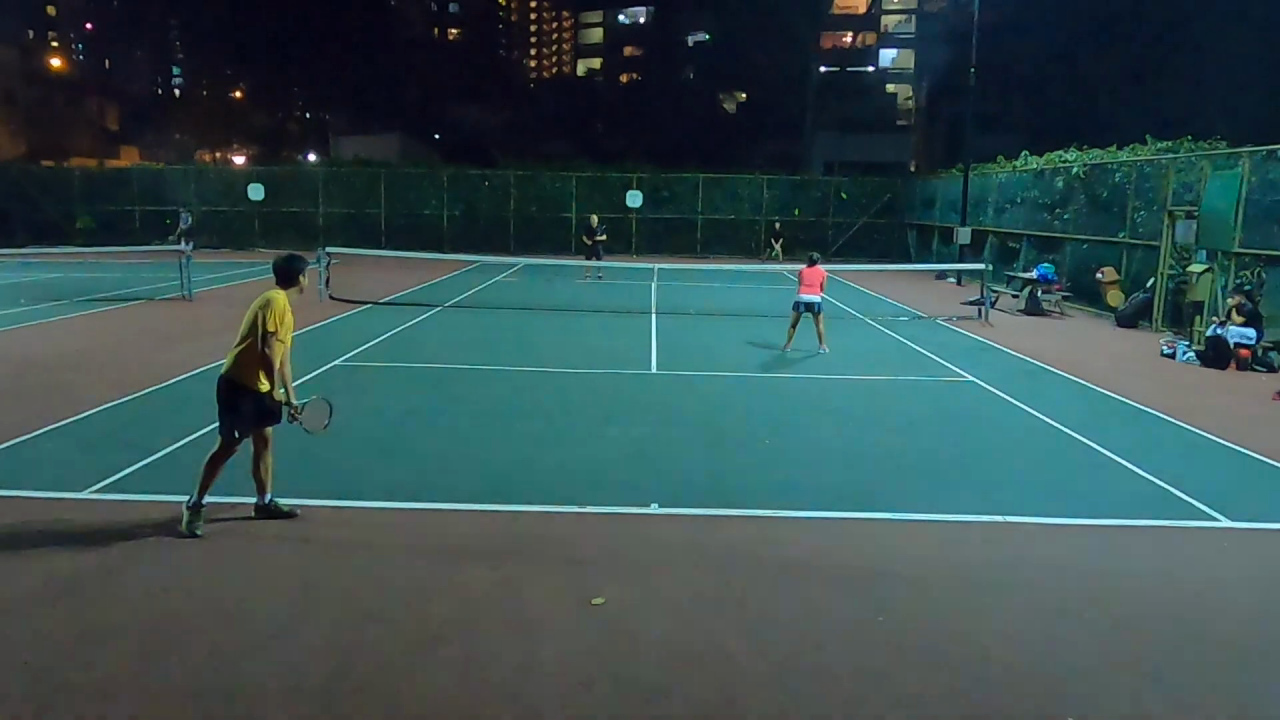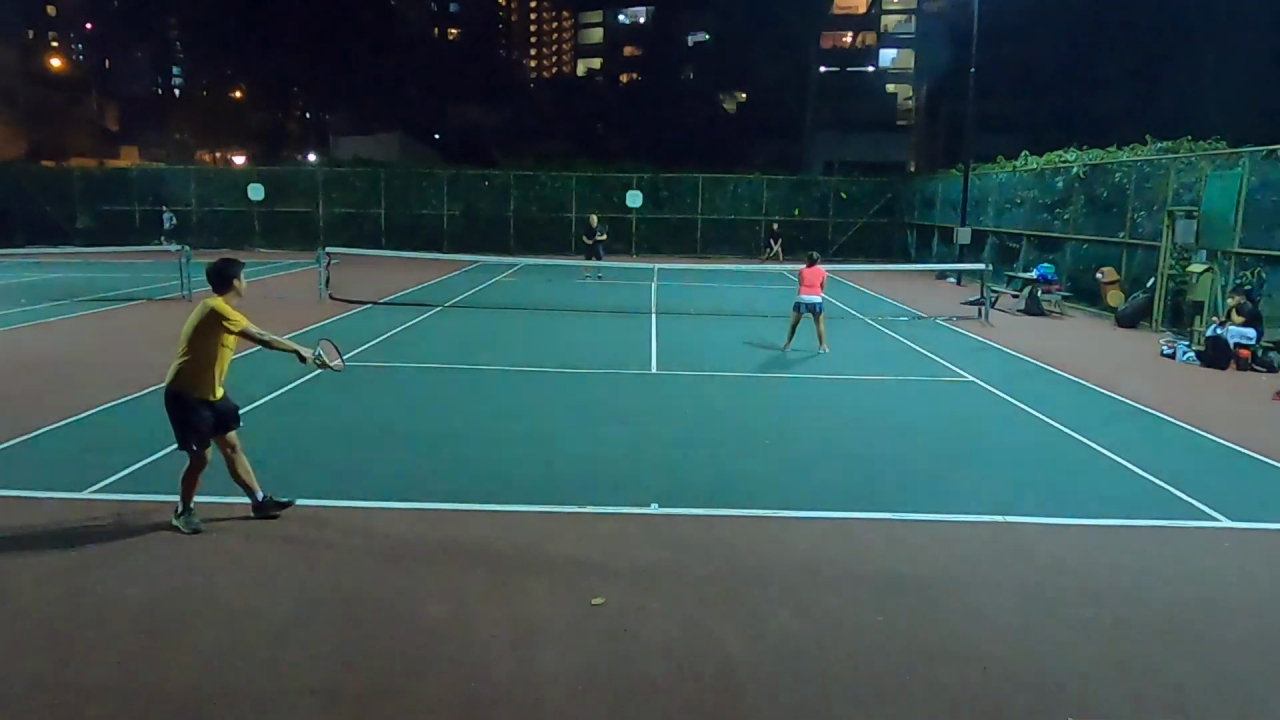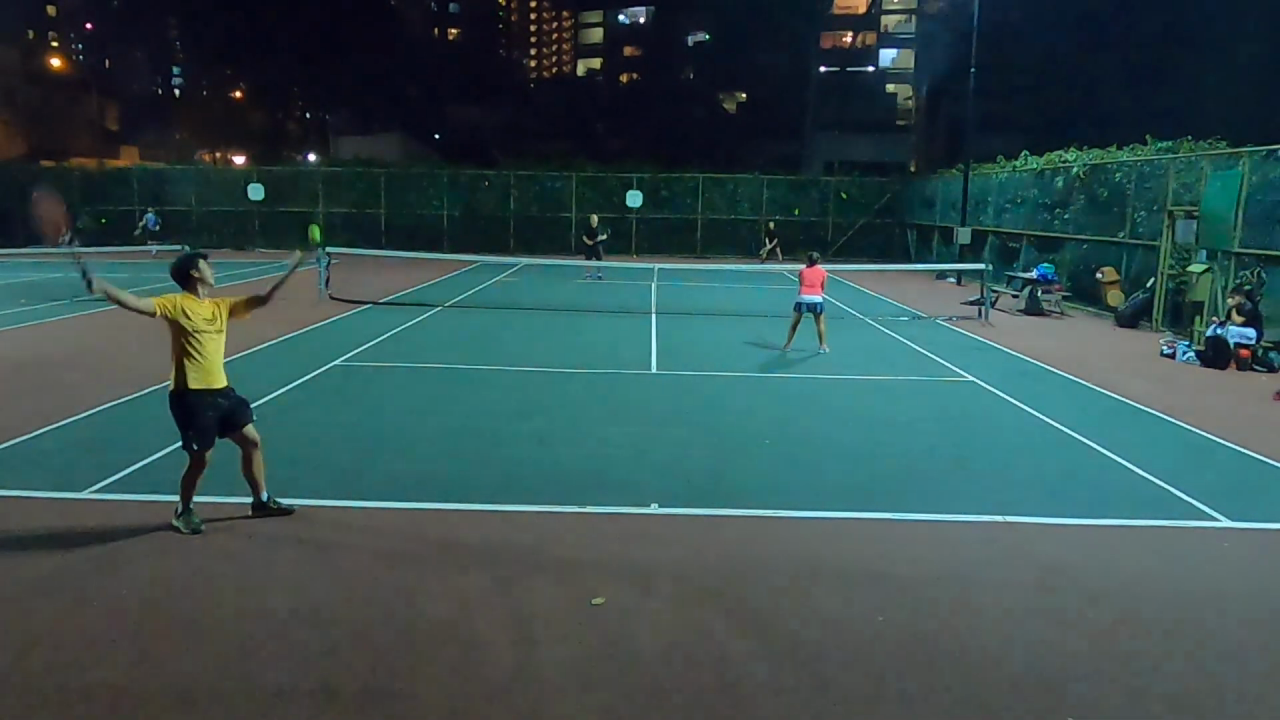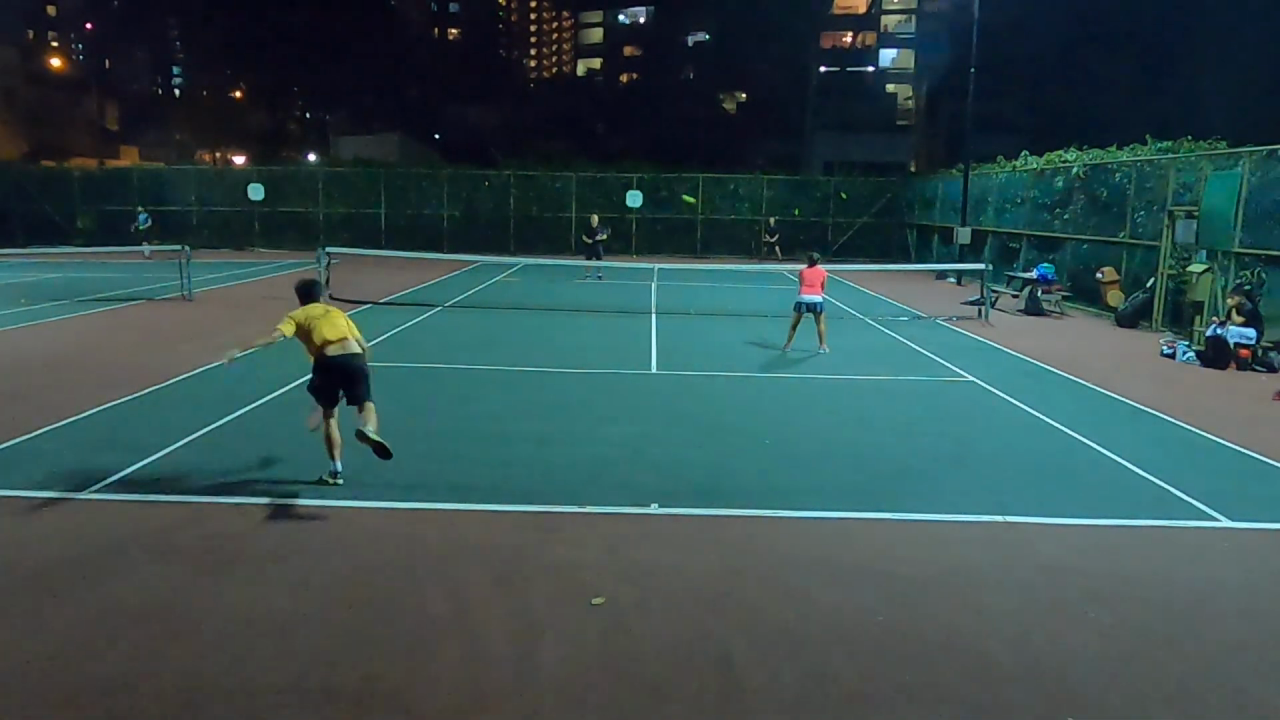
dt=1s
person 1, frame 1
left shoulder: (285, 309)
right shoulder: (274, 301)
left elbow: (282, 356)
right elbow: (267, 349)
left wrist: (289, 395)
right wrist: (275, 388)
left hip: (260, 386)
right hip: (239, 384)
left knee: (264, 442)
right knee: (228, 446)
left ankle: (264, 502)
right ankle: (195, 505)
person 1, frame 2
left shoulder: (224, 311)
right shoulder: (215, 309)
left elbow: (259, 338)
right elbow: (261, 338)
left wrist: (295, 350)
right wrist: (298, 349)
left hip: (211, 394)
right hip: (185, 395)
left knee: (232, 447)
right knee: (200, 458)
left ankle: (259, 501)
right ankle: (183, 512)
person 1, frame 3
left shoulder: (222, 306)
right shoulder: (175, 304)
left elbow: (262, 300)
right elbow: (136, 304)
left wrist: (289, 272)
right wrist: (104, 289)
left hip: (221, 390)
right hip: (190, 395)
left knee: (252, 441)
right knee: (200, 459)
left ankle: (261, 501)
right ankle: (184, 512)
person 1, frame 4
left shoulder: (297, 316)
right shoulder: (337, 313)
left elbow: (275, 336)
right elbow: (363, 346)
left wrist: (241, 350)
right wrist: (362, 366)
left hip: (327, 362)
right hip: (353, 359)
left knee: (328, 416)
right knee: (367, 408)
left ankle: (335, 471)
right ankle: (368, 431)
